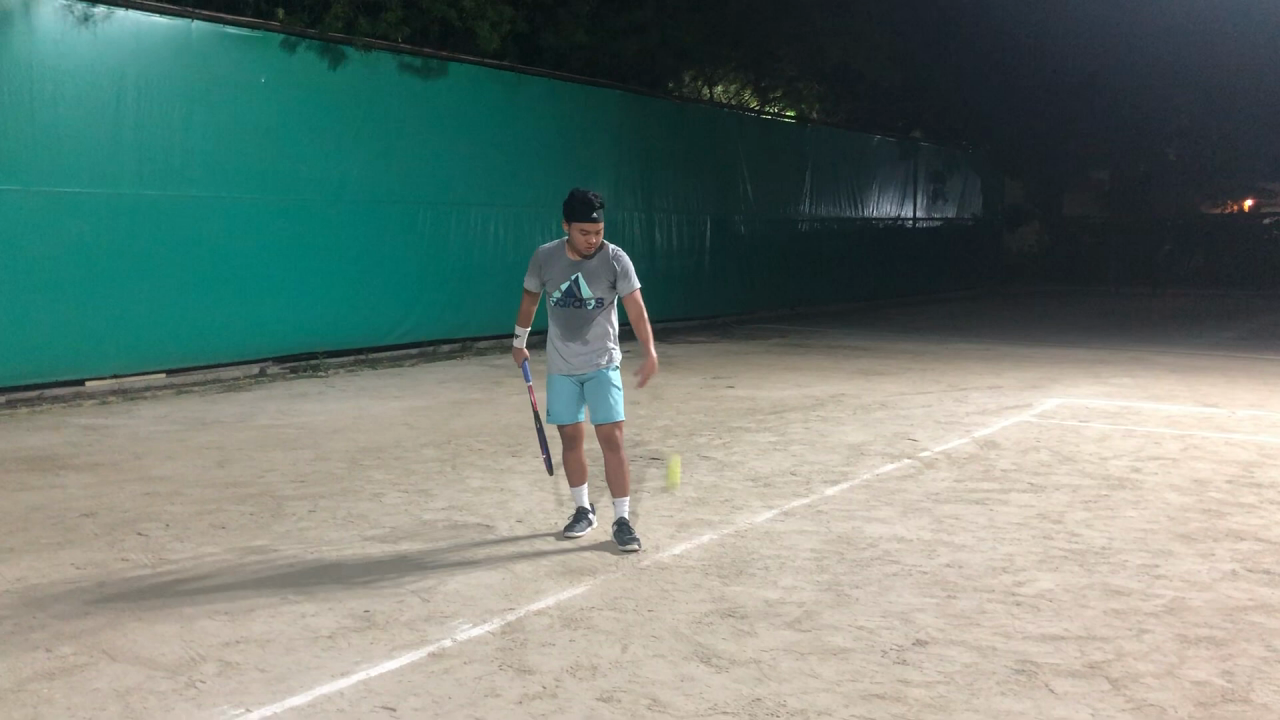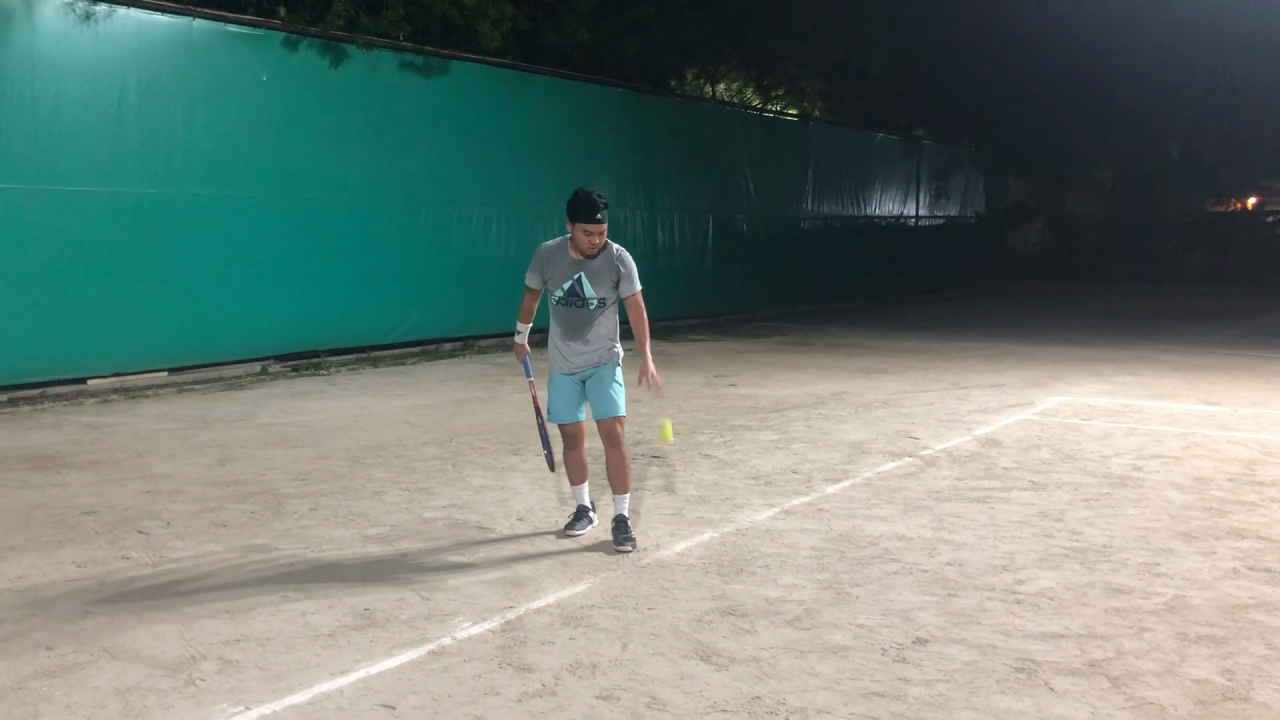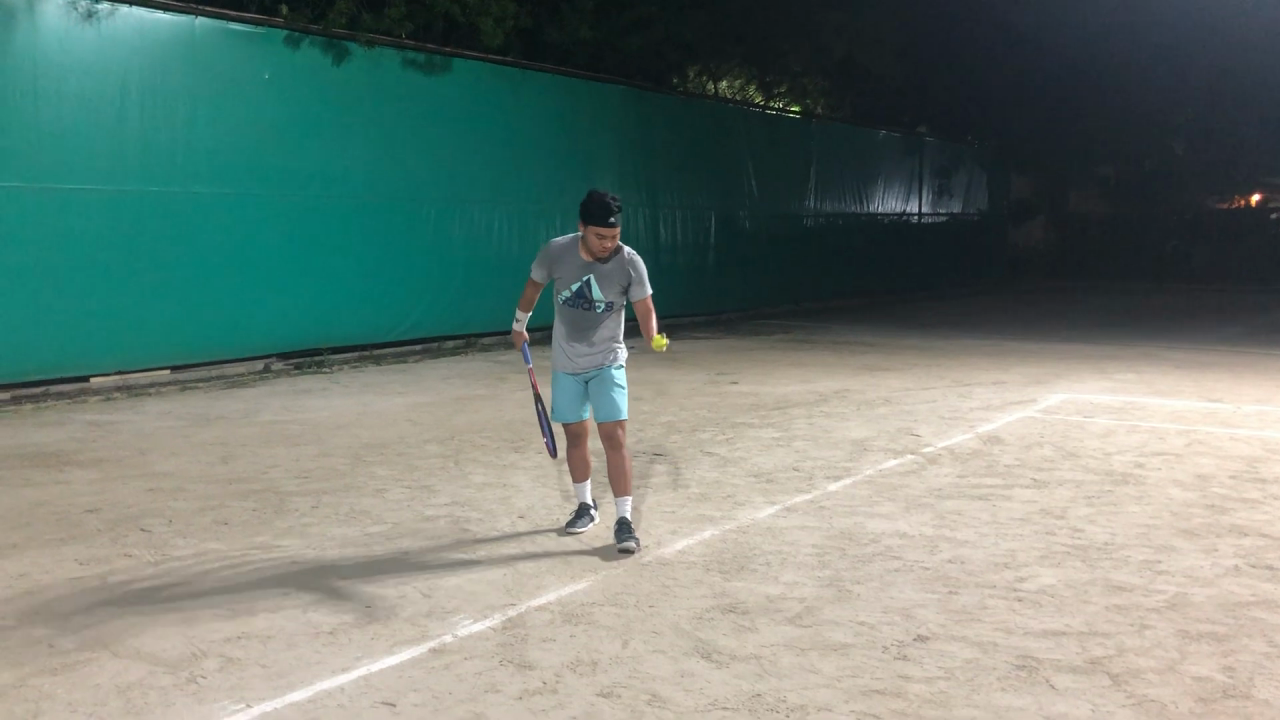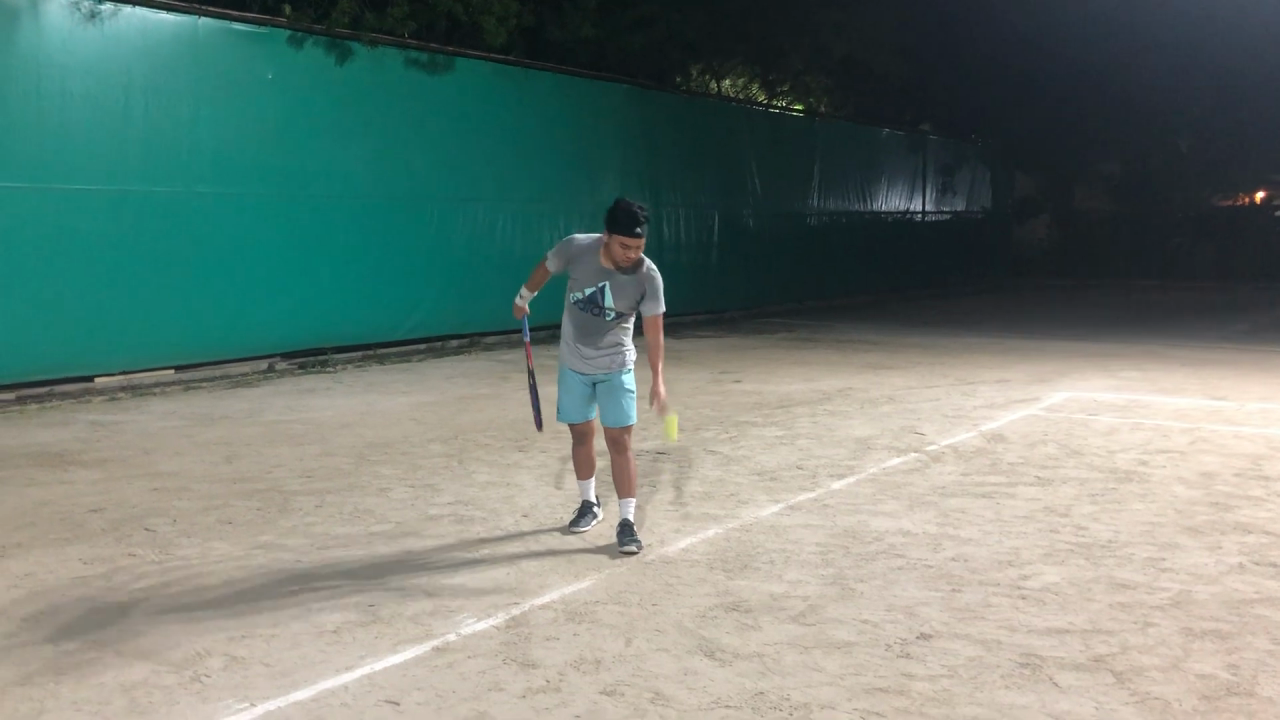
dt=0.2s
person 1, frame 1
left shoulder: (616, 259)
right shoulder: (544, 257)
left elbow: (635, 307)
right elbow: (530, 298)
left wrist: (649, 351)
right wrist: (519, 341)
left hip: (603, 365)
right hip: (561, 367)
left knee: (611, 439)
right knee: (571, 438)
left ankle: (622, 520)
right ankle: (583, 510)
person 1, frame 2
left shoulder: (619, 260)
right shoulder: (546, 255)
left elbow: (636, 309)
right elbow: (531, 295)
left wrist: (645, 357)
right wrist: (520, 338)
left hip: (603, 362)
right hip: (562, 365)
left knee: (613, 434)
right knee: (571, 437)
left ankle: (621, 518)
right ankle: (584, 508)
person 1, frame 3
left shoulder: (630, 263)
right shoulder: (555, 252)
left elbow: (645, 309)
right elbow: (533, 286)
left wrist: (652, 335)
right wrist: (519, 323)
left hip: (607, 363)
right hip: (566, 364)
left knee: (614, 437)
right knee: (575, 435)
left ankle: (624, 520)
right ankle: (586, 506)
person 1, frame 4
left shoulder: (649, 277)
right shoulder: (576, 249)
left elbow: (653, 330)
right elbow: (545, 268)
left wrist: (658, 380)
right wrist: (523, 298)
left hip: (616, 366)
right hip: (574, 364)
left knee: (619, 440)
right knee: (581, 434)
left ankle: (627, 522)
right ankle: (589, 504)
